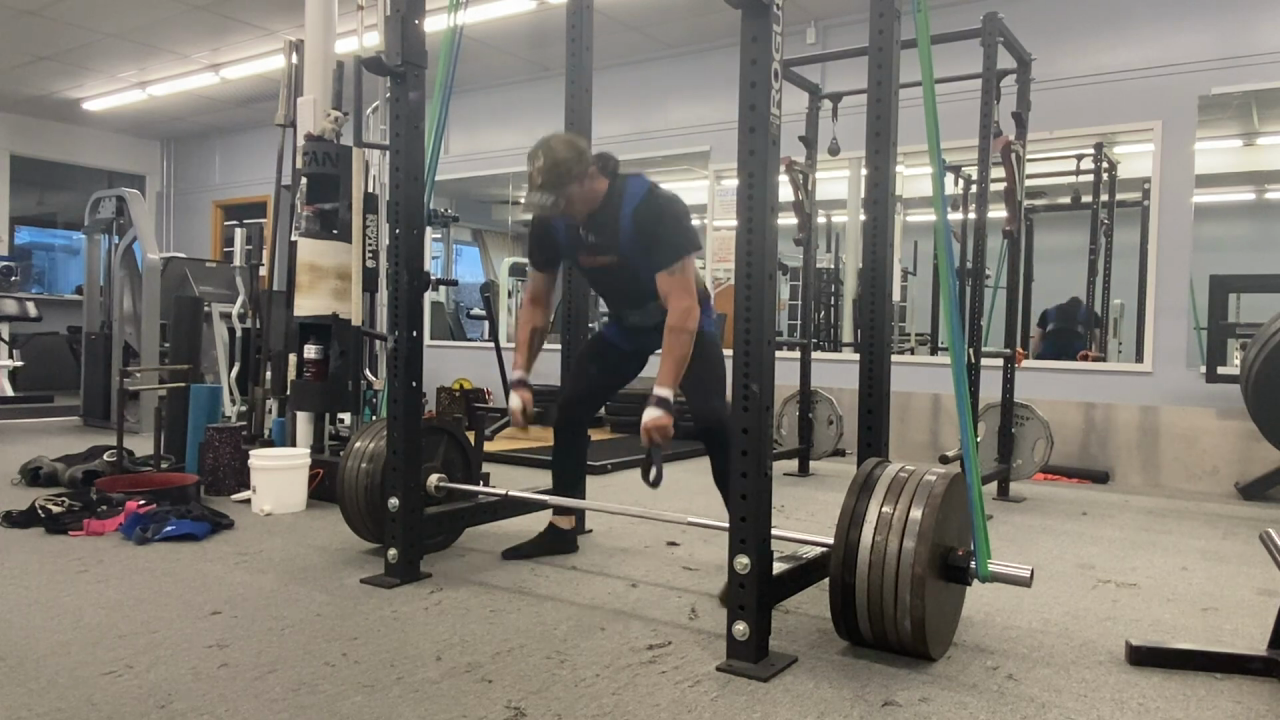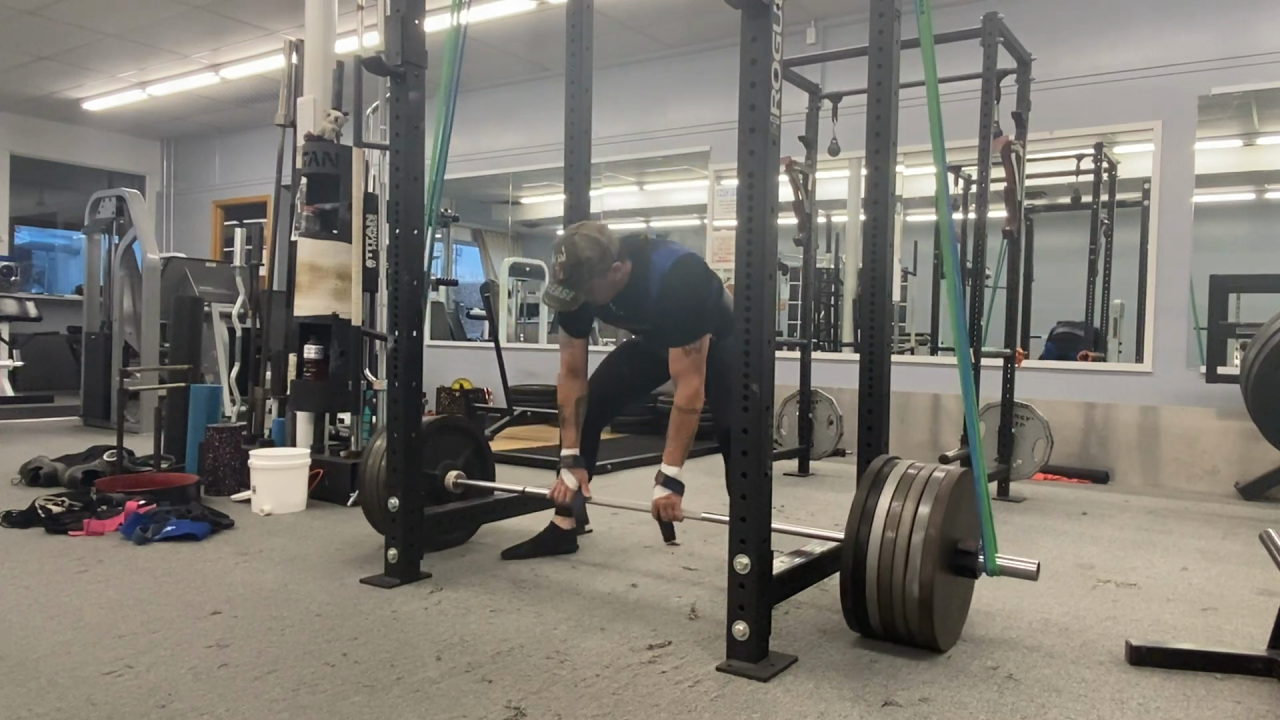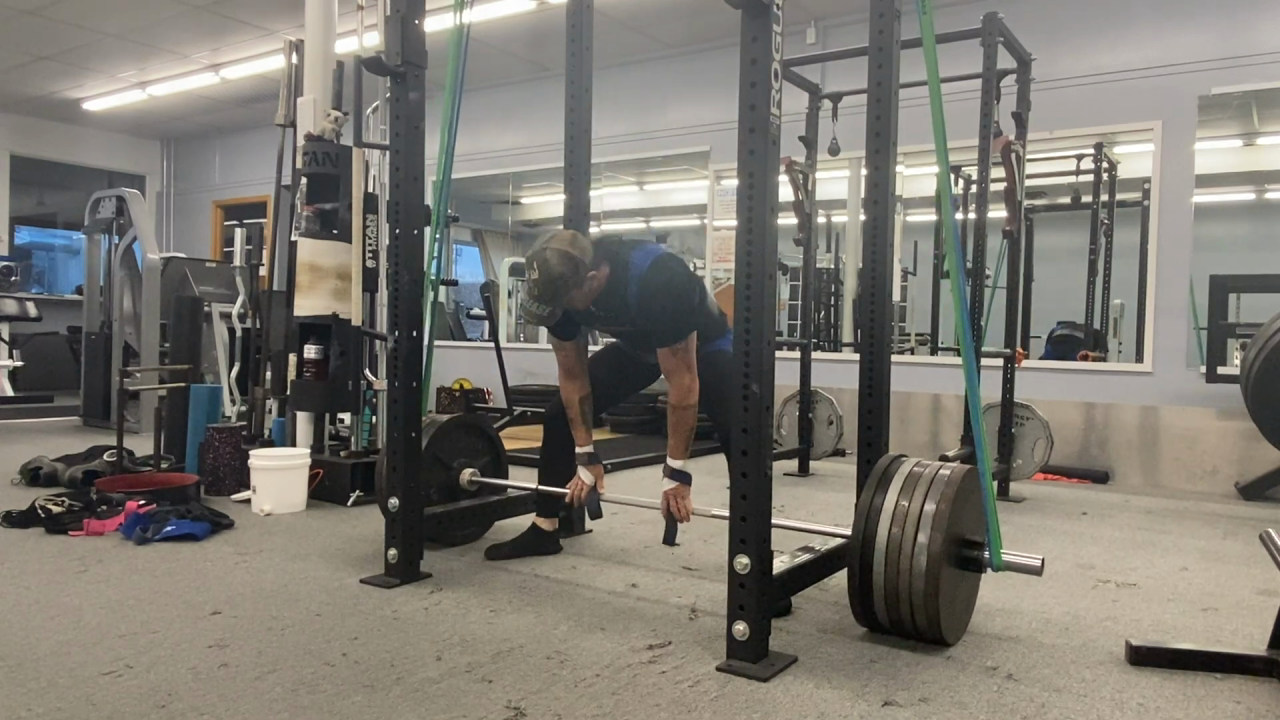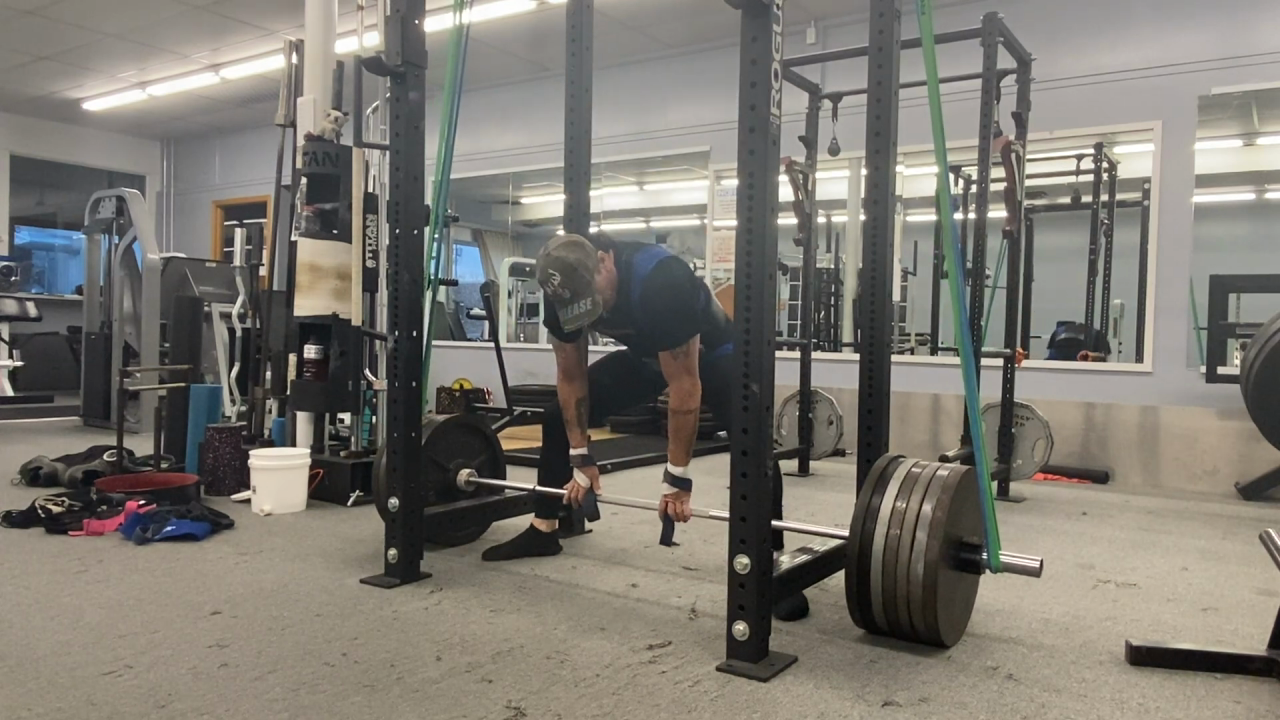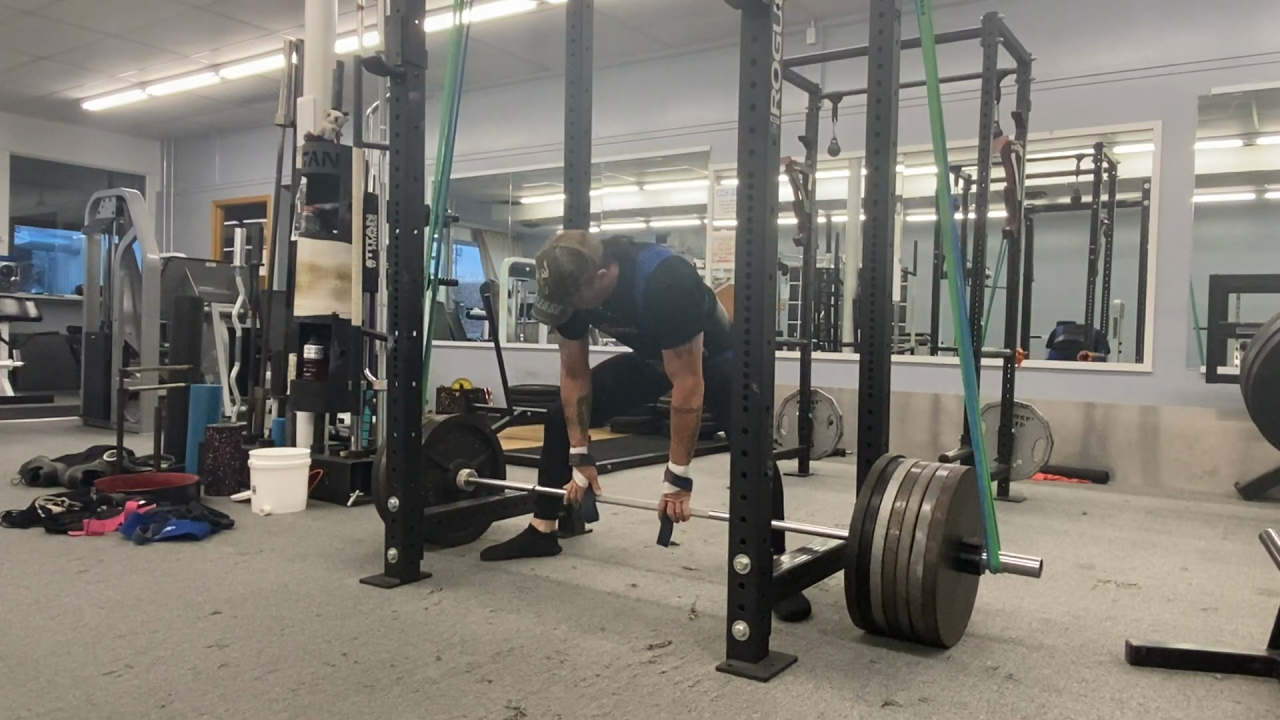
dt=1s
person 1, frame 1
left shoulder: (651, 209)
right shoulder: (551, 217)
left elbow: (684, 311)
right elbow: (535, 301)
left wrist: (662, 399)
right wrist: (520, 379)
left hip: (684, 318)
right hip: (625, 323)
left knee: (712, 421)
right knee: (569, 409)
right ankle: (562, 528)
person 1, frame 2
left shoulder: (678, 278)
right shoulder: (579, 282)
left elbow: (690, 386)
right elbow: (571, 373)
left wrist: (669, 480)
right wrist: (570, 460)
left hip: (717, 339)
right hip: (653, 340)
left knee: (732, 428)
right knee: (582, 411)
right ankle: (564, 527)
person 1, frame 3
left shoulder: (658, 280)
right shoulder: (558, 287)
left elbow: (683, 382)
right elbow: (572, 375)
left wrist: (676, 474)
right wrist: (585, 458)
left hip: (704, 344)
right hip: (635, 346)
right knee: (559, 415)
right ankle: (544, 529)
person 1, frame 4
left shoulder: (663, 281)
right shoulder: (564, 292)
left elbow: (684, 386)
right elbow: (571, 377)
left wrist: (677, 479)
right wrist: (580, 461)
left hip: (709, 352)
right hip: (643, 354)
right knee: (558, 418)
right ankle: (543, 532)
person 1, frame 5
left shoulder: (666, 281)
right shoulder: (569, 286)
left elbow: (688, 383)
right elbow: (574, 374)
left wrist: (677, 476)
right wrist: (580, 459)
left hip: (712, 356)
right hip: (648, 356)
right knee: (560, 419)
right ankle: (542, 532)
